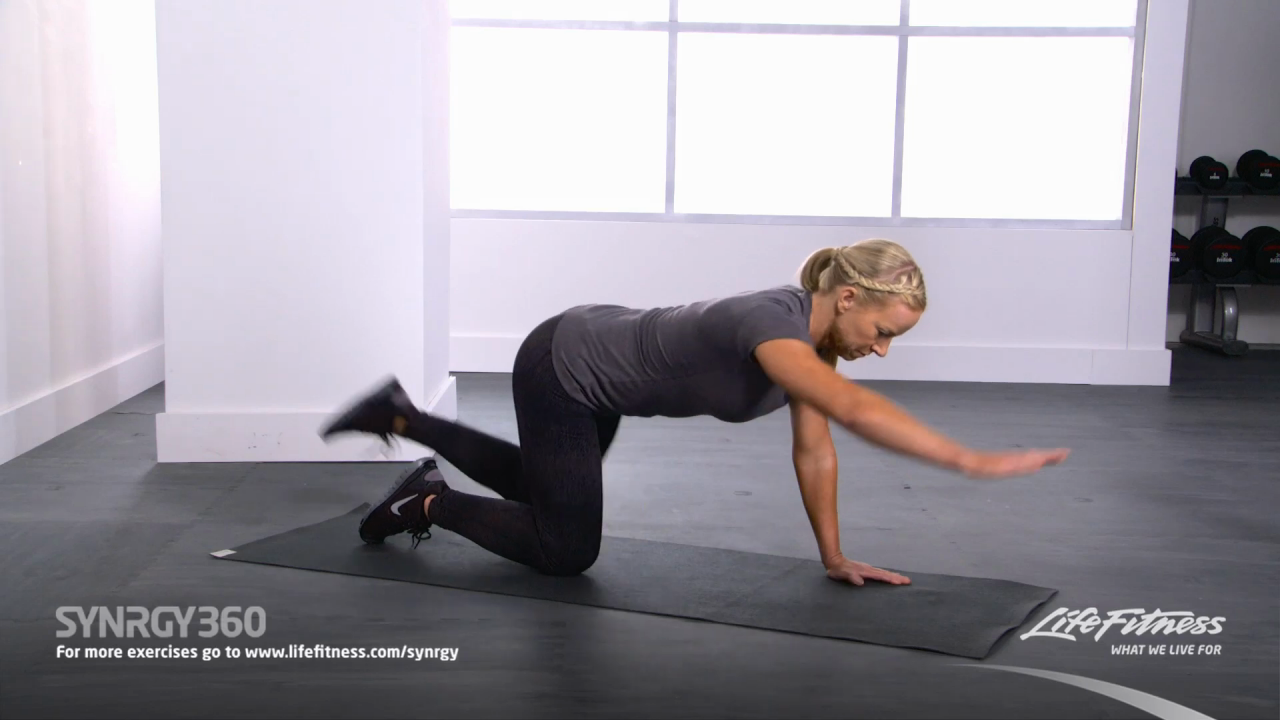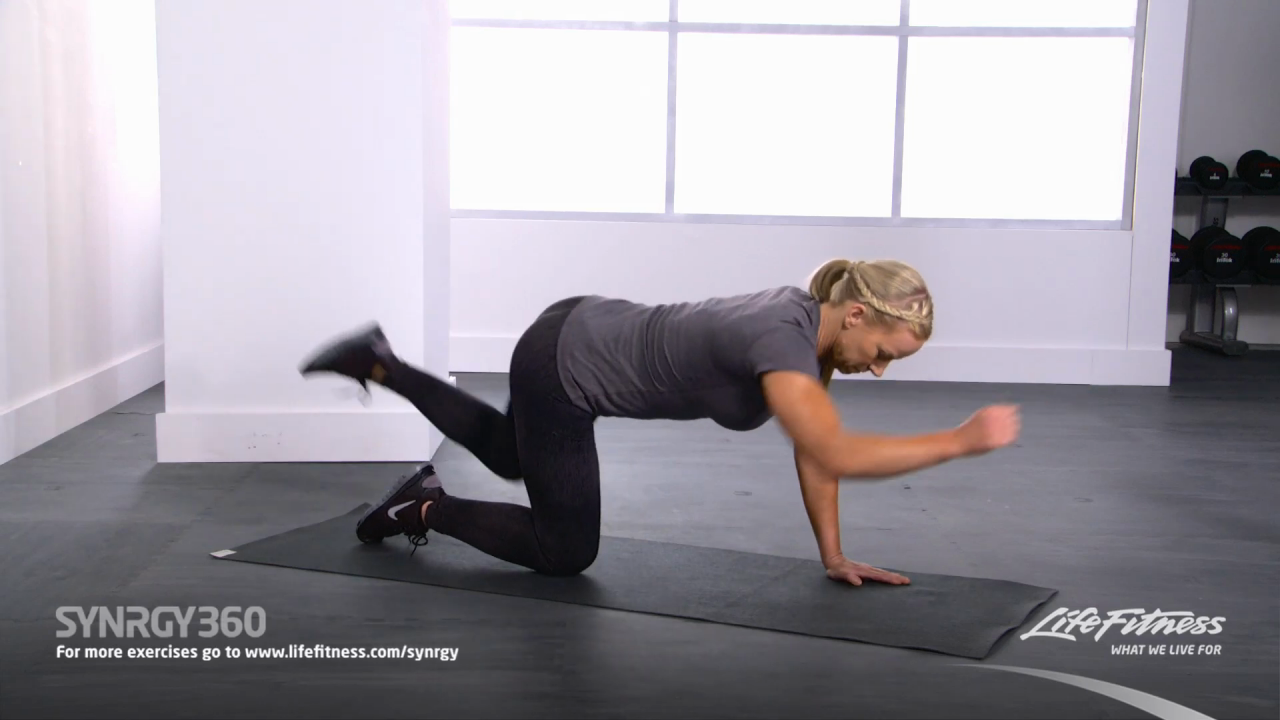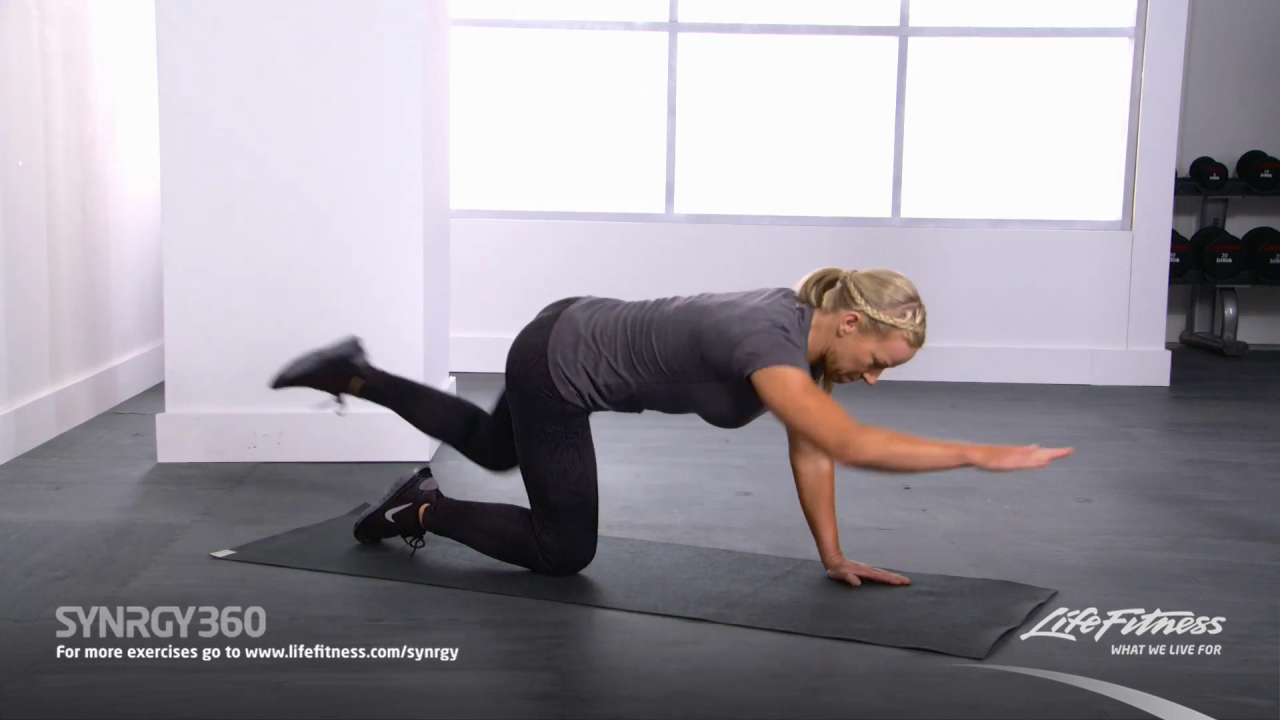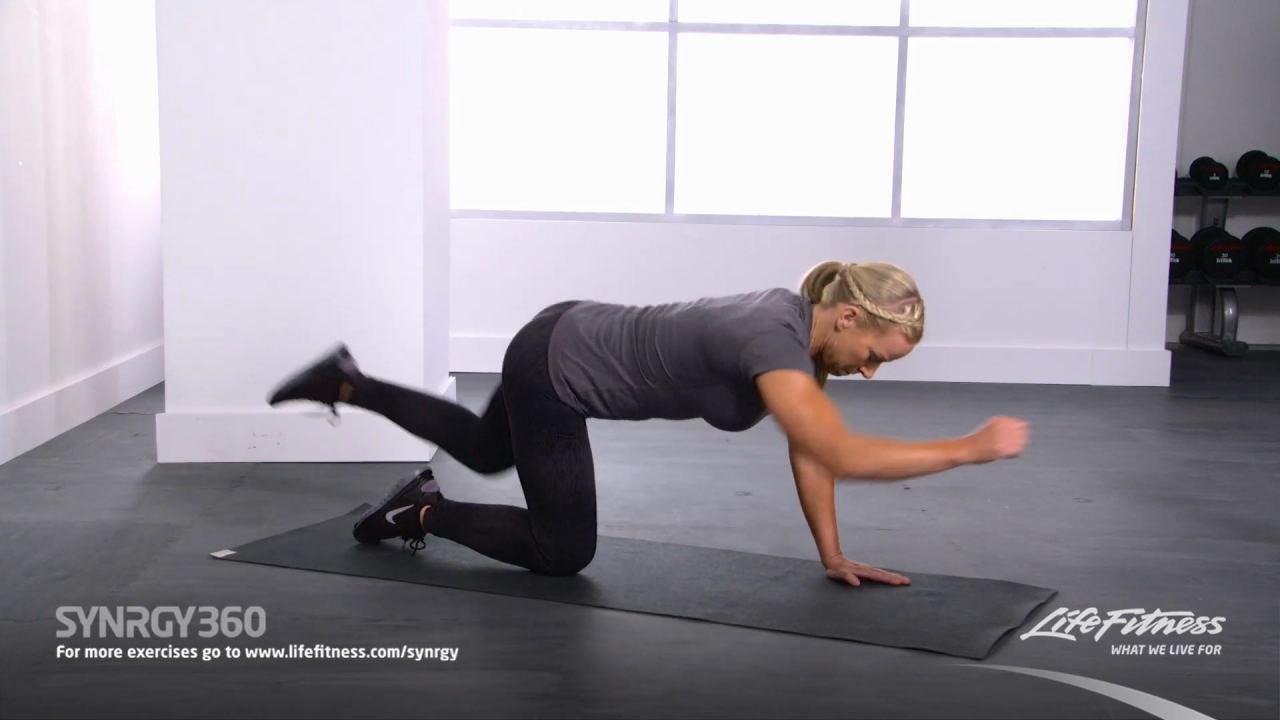
dt=1s
person 1, frame 1
left shoulder: (818, 326)
right shoulder: (775, 326)
left elbow: (814, 450)
right elbow: (856, 412)
left wrist: (835, 557)
right wrist: (977, 461)
left hip: (602, 354)
right hip: (558, 371)
left knee: (524, 481)
right knee: (569, 550)
left ankle: (395, 415)
right ankle: (429, 502)
person 1, frame 2
left shoulder: (818, 319)
right shoulder: (783, 343)
left elbow: (824, 446)
right elbow: (834, 460)
left wrist: (835, 556)
right wrist: (961, 441)
left hip: (594, 333)
right hip: (559, 370)
left knee: (504, 454)
right knee: (566, 551)
left ankle: (380, 363)
right ankle: (423, 508)
person 1, frame 3
left shoulder: (810, 324)
right shoulder: (769, 344)
left elbow: (810, 455)
right elbow: (852, 444)
left wrist: (835, 557)
right wrist: (982, 454)
left hip: (588, 335)
right hip: (554, 369)
left knee: (494, 449)
right knee: (564, 550)
left ankle: (355, 372)
right ankle: (422, 507)
person 1, frame 4
left shoulder: (810, 319)
right shoulder: (777, 345)
left elbow: (818, 450)
right elbow: (846, 456)
left wrist: (834, 557)
right wrist: (970, 448)
left hip: (579, 341)
right hip: (550, 372)
left knee: (486, 449)
right knee: (564, 550)
left ankle: (345, 380)
right ankle: (420, 511)
